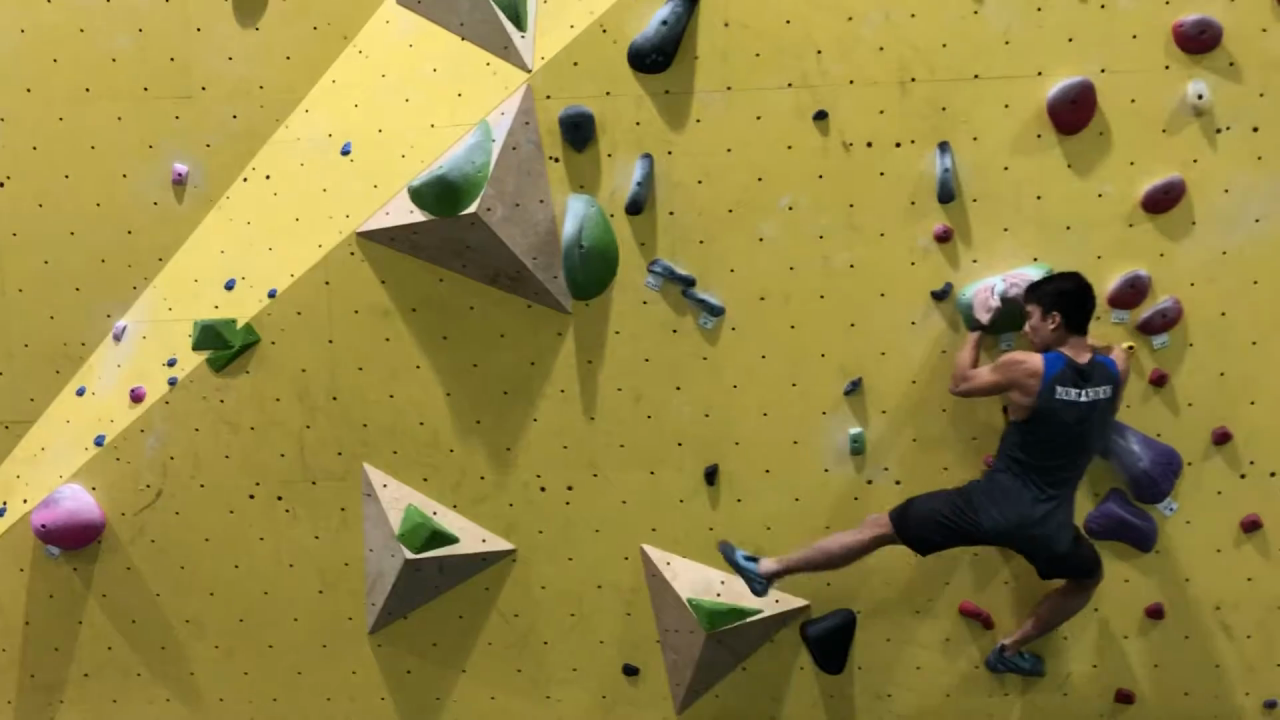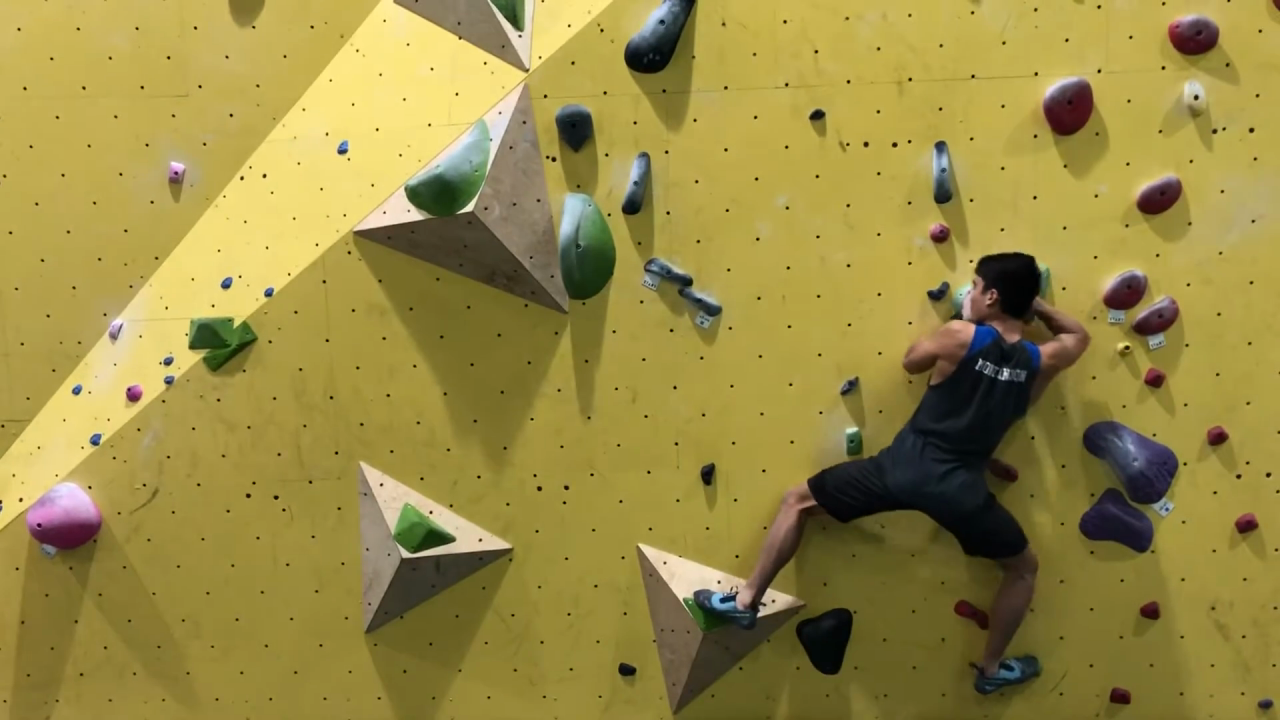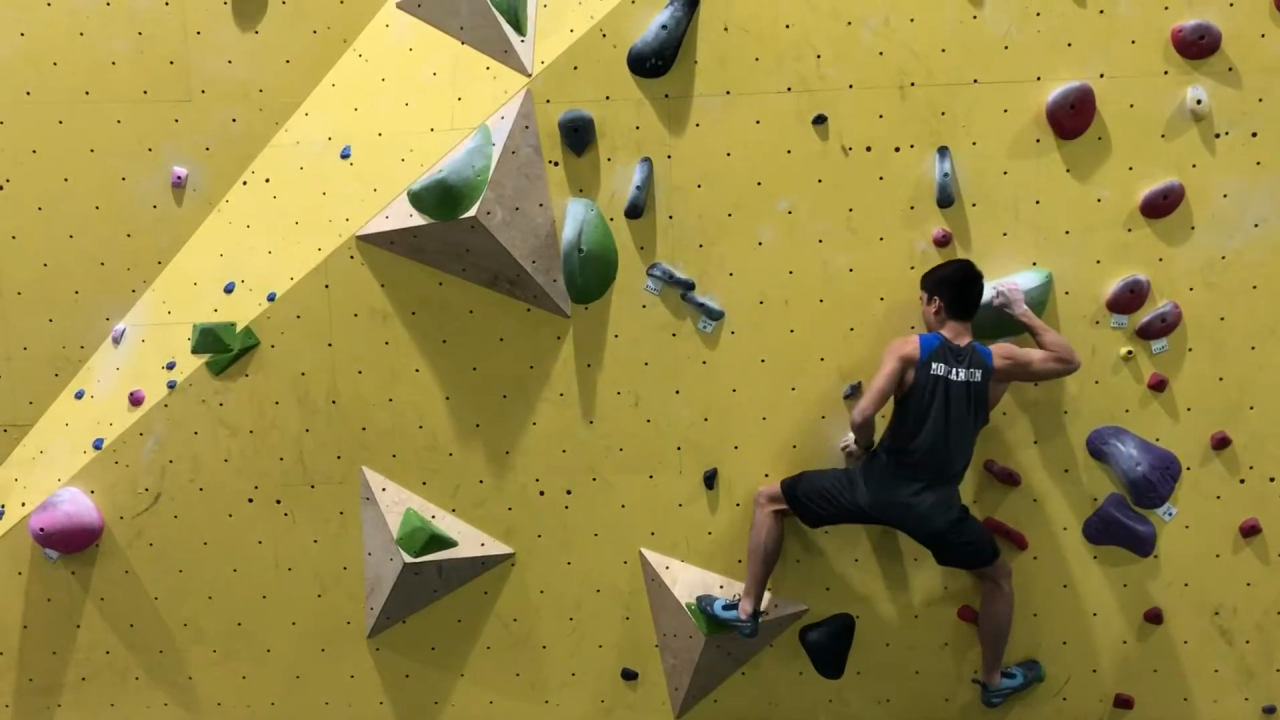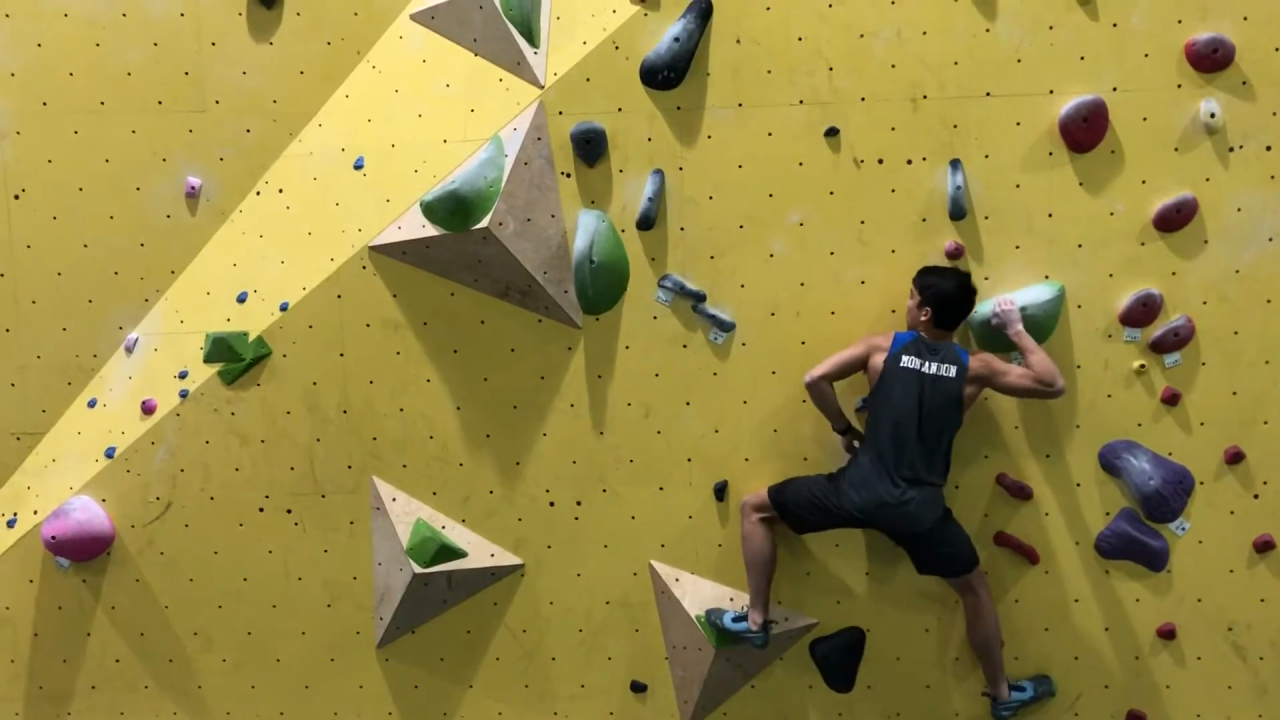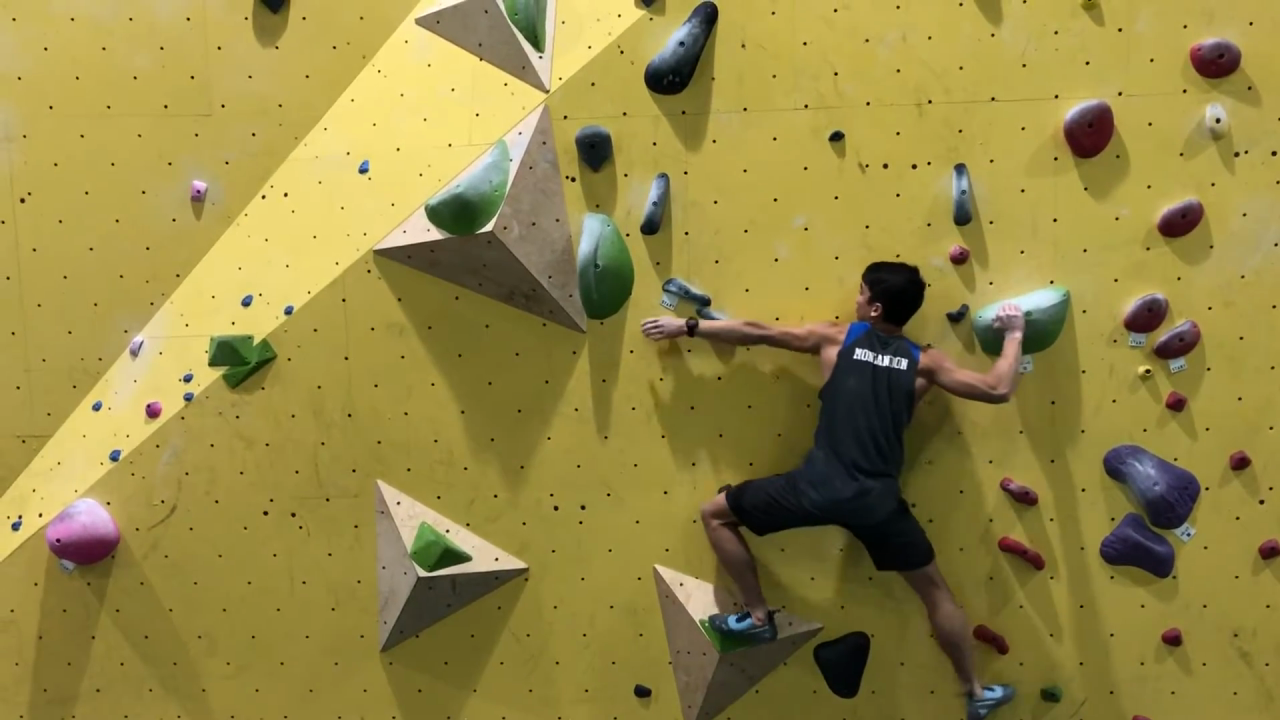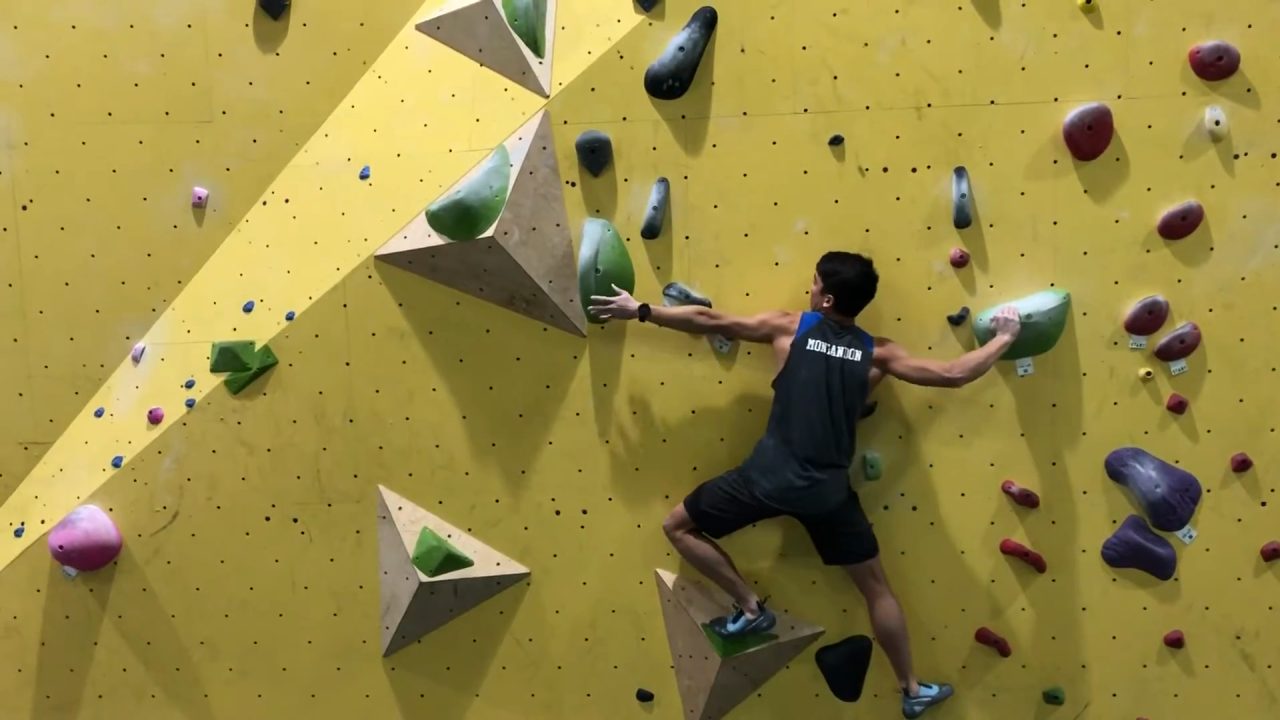
dt=0.7s
person 1, frame 1
left shoulder: (1027, 367)
right shoulder: (1116, 368)
left elbow: (960, 383)
left wrist: (978, 327)
right wrist: (1051, 298)
left hip: (994, 503)
right hip: (1051, 524)
left knee: (874, 529)
right knee: (1088, 577)
left ankle: (768, 569)
right ankle: (1011, 650)
person 1, frame 2
left shoulder: (960, 335)
right shoulder: (1043, 361)
left elbow: (910, 362)
right elbow: (1080, 336)
right wrist: (1032, 301)
left hip: (903, 468)
right hip: (961, 488)
left knee: (797, 500)
right knee: (1023, 568)
left ankle: (746, 600)
right ankle: (992, 668)
person 1, frame 3
left shoulder: (908, 350)
right shoulder: (998, 361)
left elbow: (862, 416)
right elbow: (1068, 361)
left wrist: (862, 447)
right wrist: (1023, 312)
left hip: (879, 484)
right hip: (936, 504)
left knee: (768, 500)
right knee: (999, 577)
left ankle: (747, 609)
right ankle: (993, 680)
person 1, frame 4
left shoulder: (881, 346)
right shoulder: (974, 367)
left elbow: (815, 378)
right elbow: (1052, 385)
left wrist: (846, 431)
right wrist: (1016, 329)
left hip: (862, 489)
right hip: (920, 506)
left knee: (754, 508)
right knee: (975, 591)
left ankle: (754, 619)
person 1, frame 5
left shoulder: (835, 338)
right shoulder: (925, 362)
left elbow: (756, 332)
right elbow: (998, 390)
left wrist: (686, 326)
right wrist: (1014, 333)
left hip: (819, 485)
right hip: (877, 500)
left knee: (715, 514)
right knee: (935, 590)
left ankle: (757, 616)
person 1, frame 6
left shoulder: (789, 327)
right shoulder: (877, 353)
left elbow: (708, 320)
right elbow: (952, 375)
left wrist: (640, 311)
right wrist: (1002, 338)
left hip: (768, 476)
right hip: (828, 489)
left knee: (677, 526)
right knee: (876, 588)
left ankle: (750, 608)
